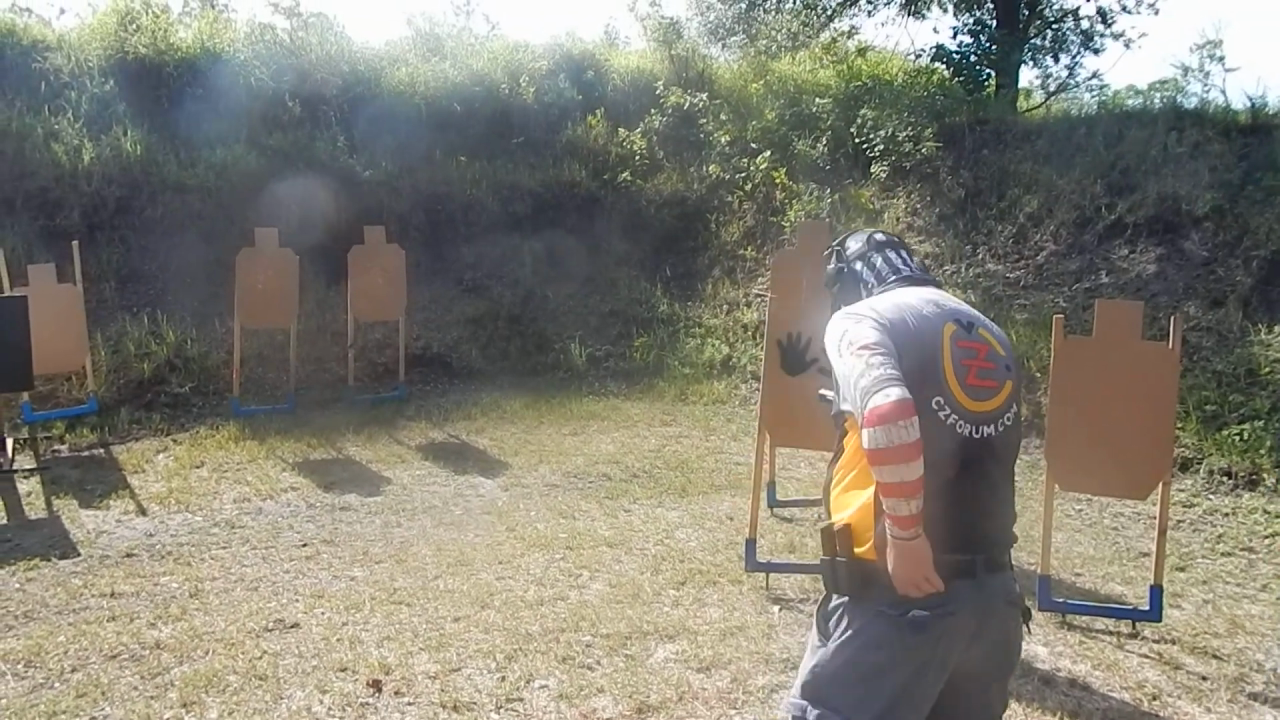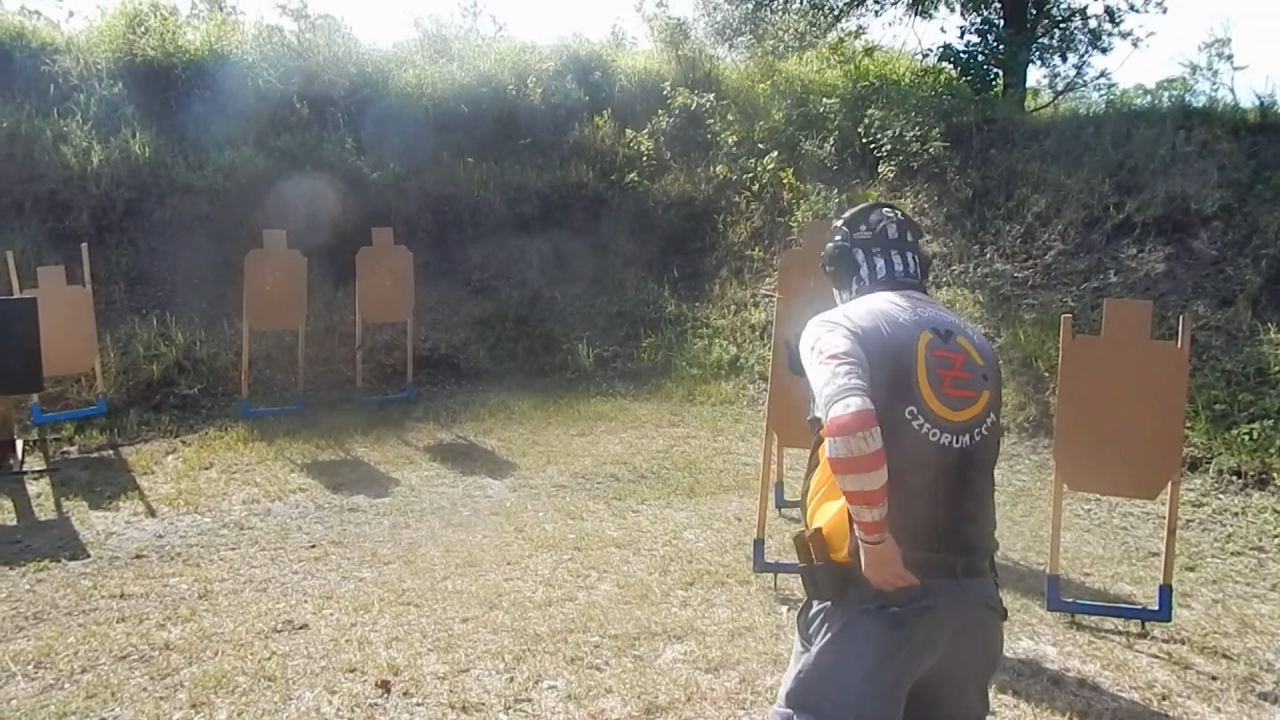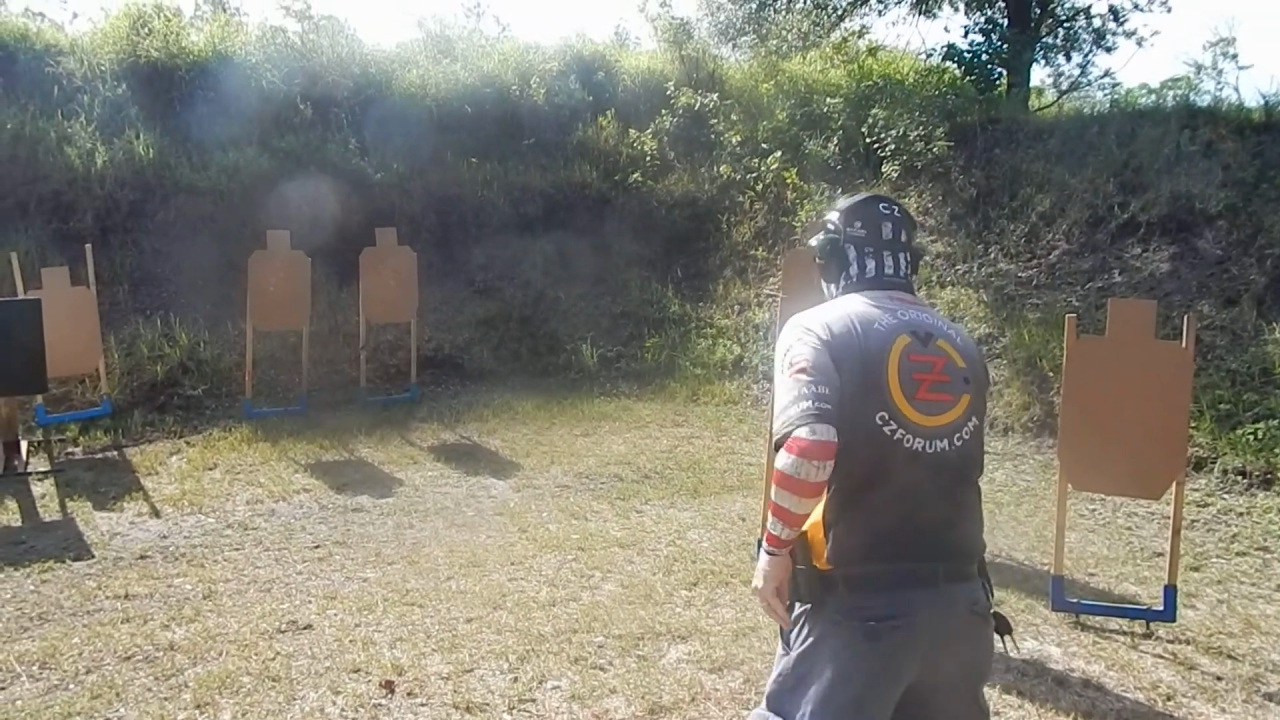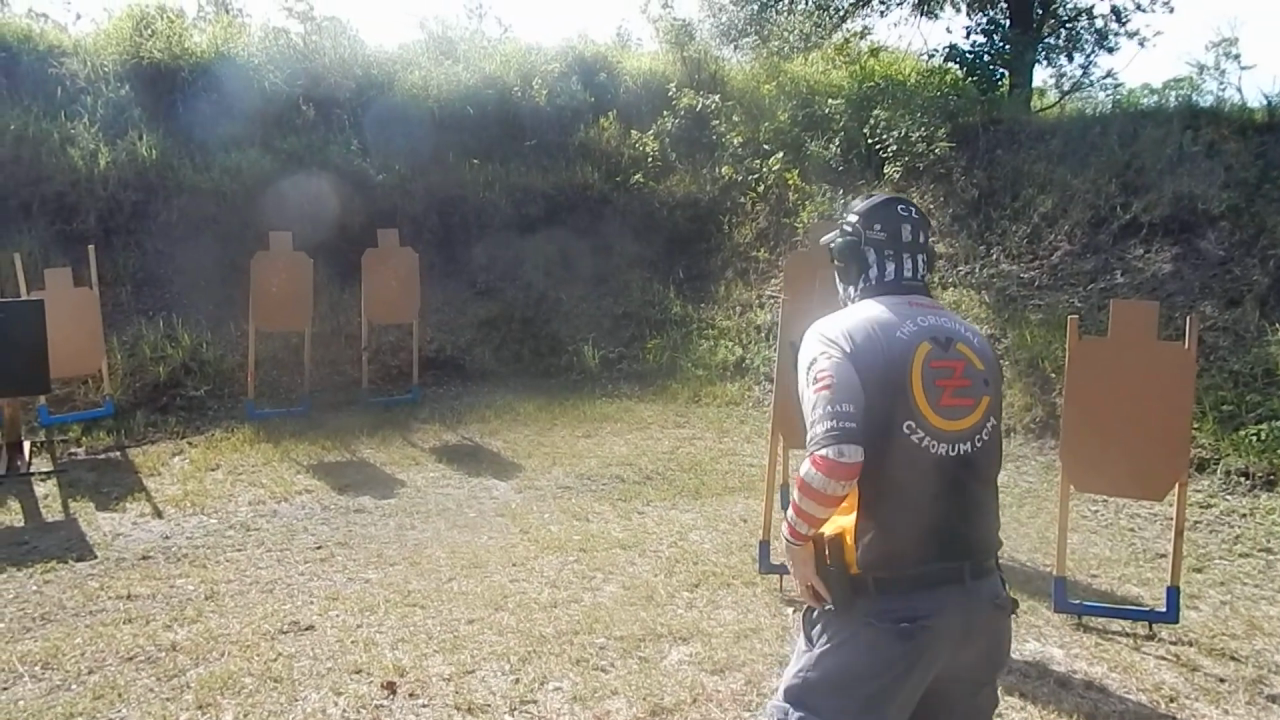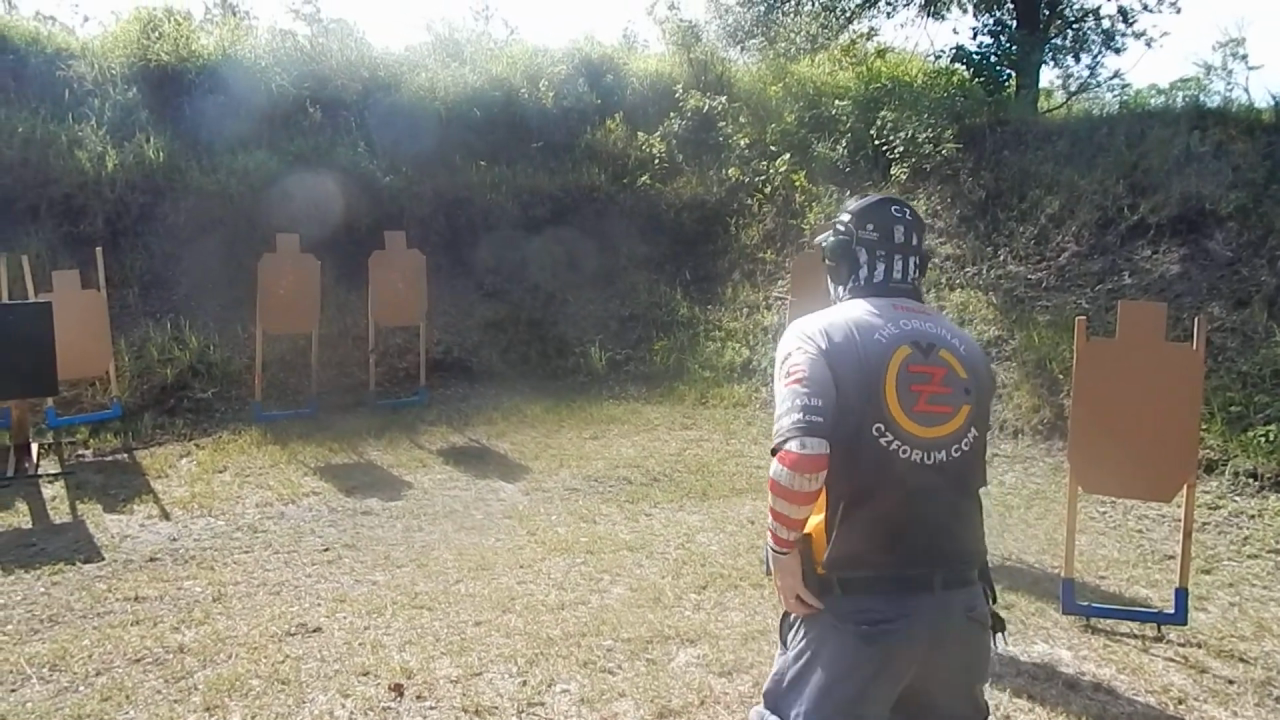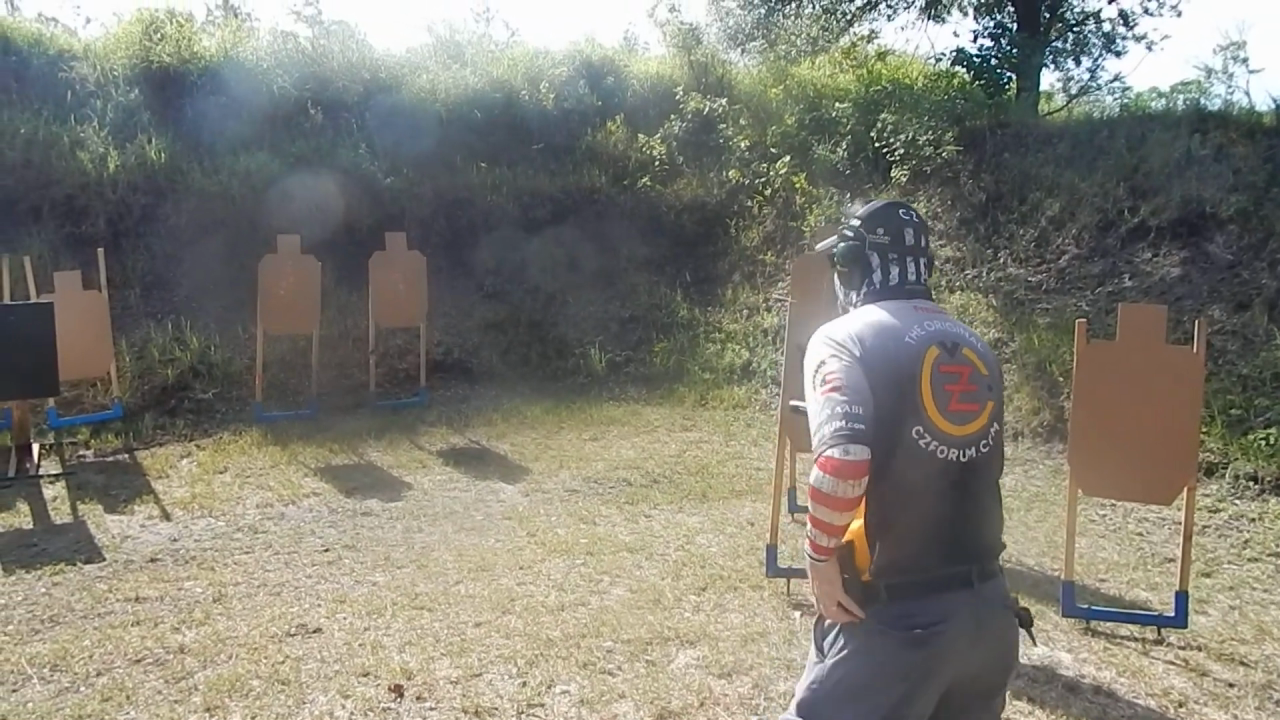
dt=0.3s
person 1, frame 1
left shoulder: (861, 319)
right shoulder: (990, 334)
left elbow: (890, 418)
right elbow: (969, 445)
left wrist: (905, 536)
left hip: (895, 590)
right hip: (991, 589)
person 1, frame 2
left shoulder: (839, 325)
right shoulder: (975, 342)
left elbow: (853, 427)
right elbow: (961, 447)
left wrist: (874, 540)
left hip: (873, 591)
right hip: (970, 592)
person 1, frame 3
left shoulder: (819, 329)
right shoulder: (960, 342)
left elbow: (809, 450)
right elbow: (957, 460)
left wrist: (774, 547)
left hip: (860, 604)
right hip: (960, 598)
person 1, frame 4
left shoulder: (839, 335)
right shoulder: (976, 343)
left elbow: (835, 464)
right elbow: (975, 459)
left wrist: (797, 535)
left hip: (883, 607)
right hip: (977, 595)
person 1, frame 5
left shoulder: (818, 335)
right shoulder: (968, 349)
left elbow: (800, 459)
right elbow: (965, 468)
left wrist: (781, 546)
left hip: (859, 609)
right hip: (959, 603)
person 1, frame 6
left shoulder: (845, 339)
right shoulder: (976, 347)
left elbow: (841, 465)
right elbow: (975, 459)
left wrist: (820, 555)
left hip: (893, 613)
right hip: (984, 600)
